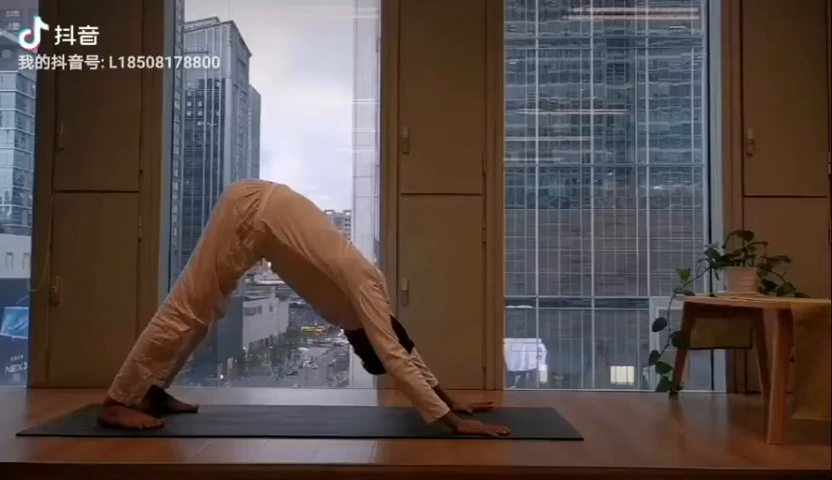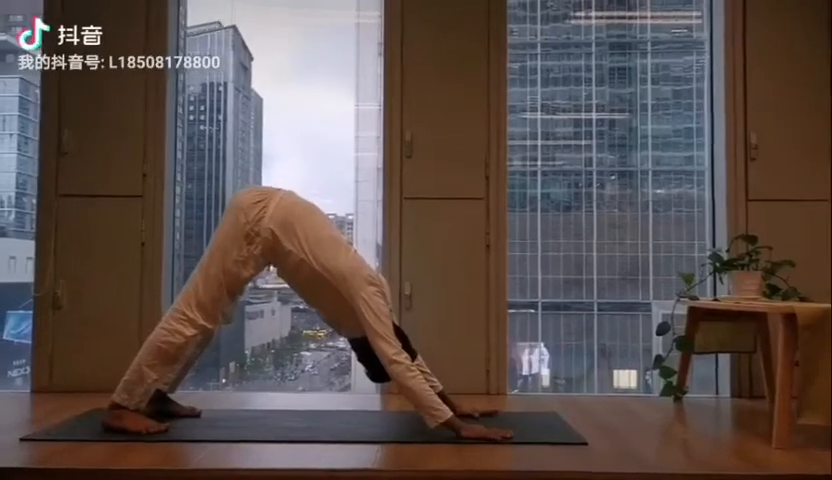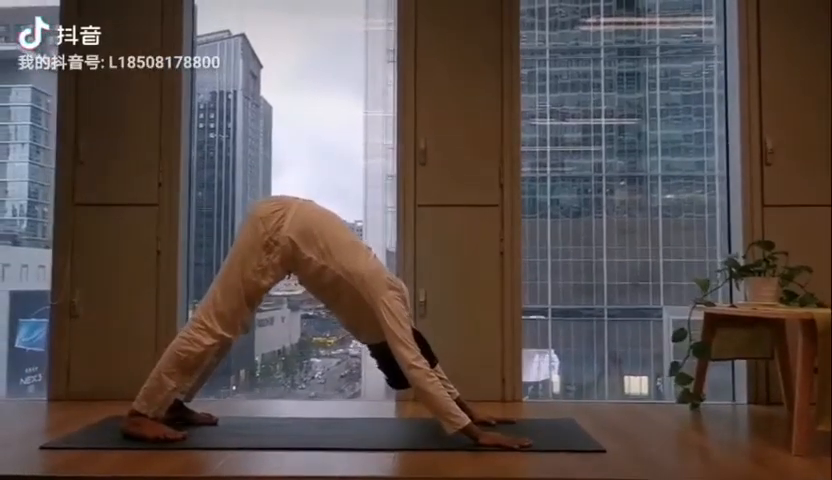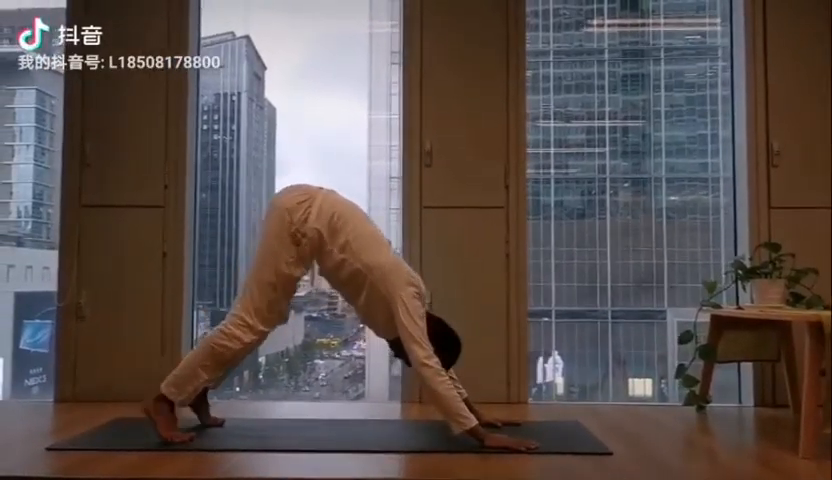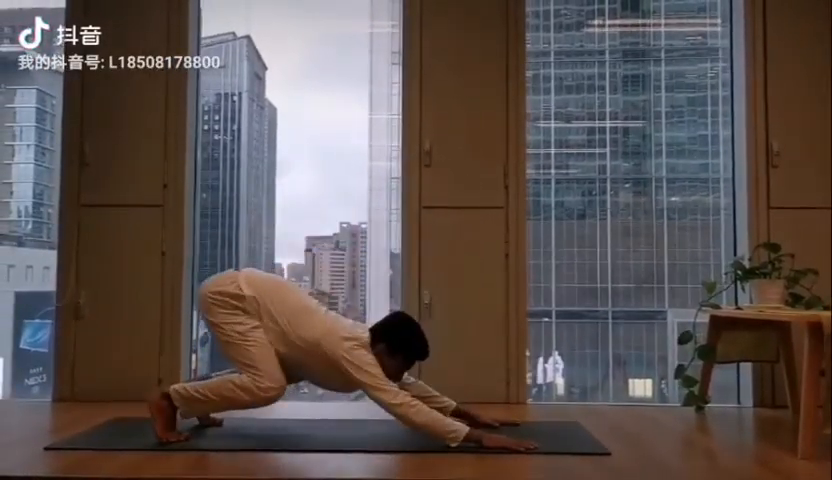
dt=1s
person 1, frame 1
left shoulder: (368, 291)
right shoulder: (363, 288)
left elbow: (405, 351)
right elbow: (395, 357)
left wrist: (451, 402)
right wrist: (453, 421)
left hip: (259, 211)
right hip: (249, 211)
left knee: (199, 310)
right knee: (189, 310)
left ankle: (151, 392)
right ankle: (118, 402)
person 1, frame 2
left shoulder: (371, 294)
right shoulder: (365, 294)
left elbow: (407, 357)
right elbow: (398, 363)
left wrist: (454, 406)
right wrist: (455, 425)
left hip: (270, 219)
right hip: (259, 218)
left knee: (204, 316)
right knee: (196, 315)
left ankle: (155, 396)
right ankle: (123, 406)
person 1, frame 3
left shoulder: (391, 301)
right shoulder: (385, 300)
left elbow: (424, 363)
right elbow: (417, 369)
left wrist: (469, 413)
right wrist: (474, 433)
left hip: (287, 227)
right hip: (277, 228)
left knee: (224, 326)
right knee: (215, 324)
left ankle: (172, 405)
right ankle: (142, 414)
person 1, frame 4
left shoulder: (407, 298)
right shoulder: (405, 298)
left elbow: (435, 364)
right elbow: (428, 367)
left wrist: (474, 413)
right wrist: (480, 434)
left hip: (307, 211)
right hip: (302, 214)
left knee: (265, 318)
right knee: (252, 321)
left ankle: (196, 391)
right ankle: (166, 400)
person 1, frame 5
left shoulder: (362, 343)
right shoulder: (352, 352)
left elbow: (407, 386)
right elbow: (399, 402)
left wrist: (466, 414)
right wrist: (475, 436)
left hip: (248, 291)
right hip: (228, 294)
left knee: (287, 371)
right knee: (268, 386)
left ankle: (198, 401)
right ankle: (171, 400)
